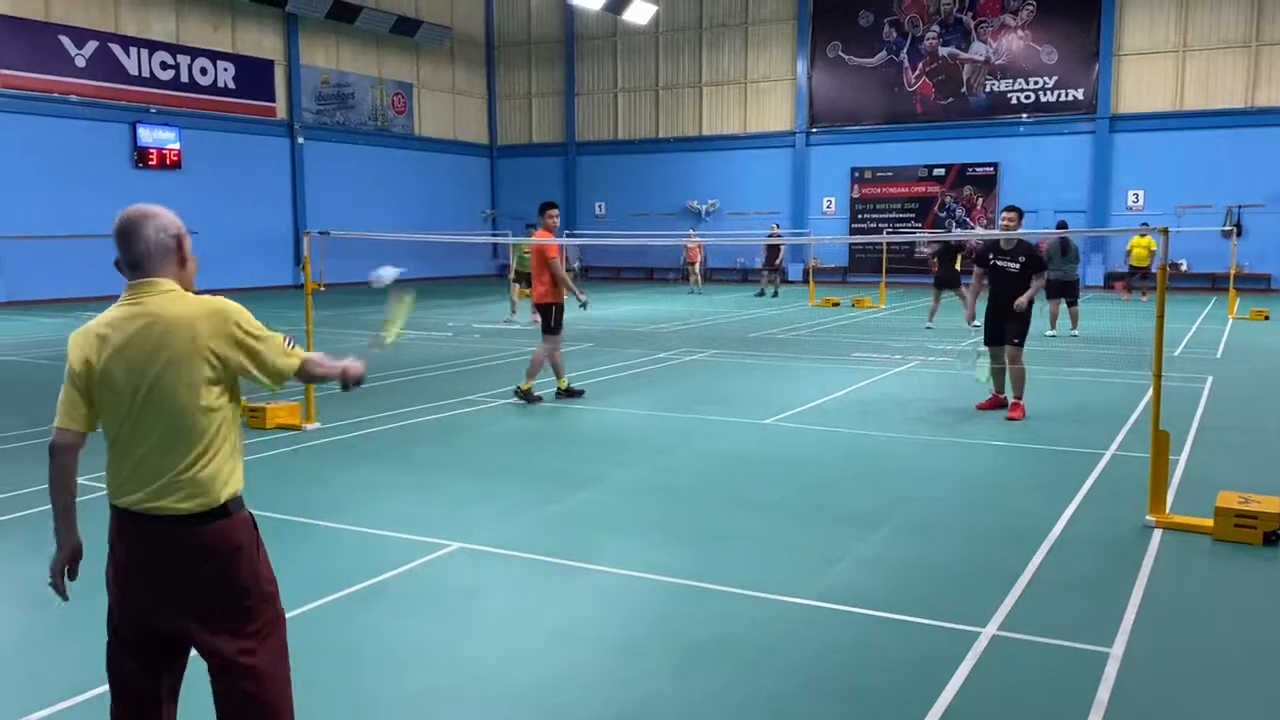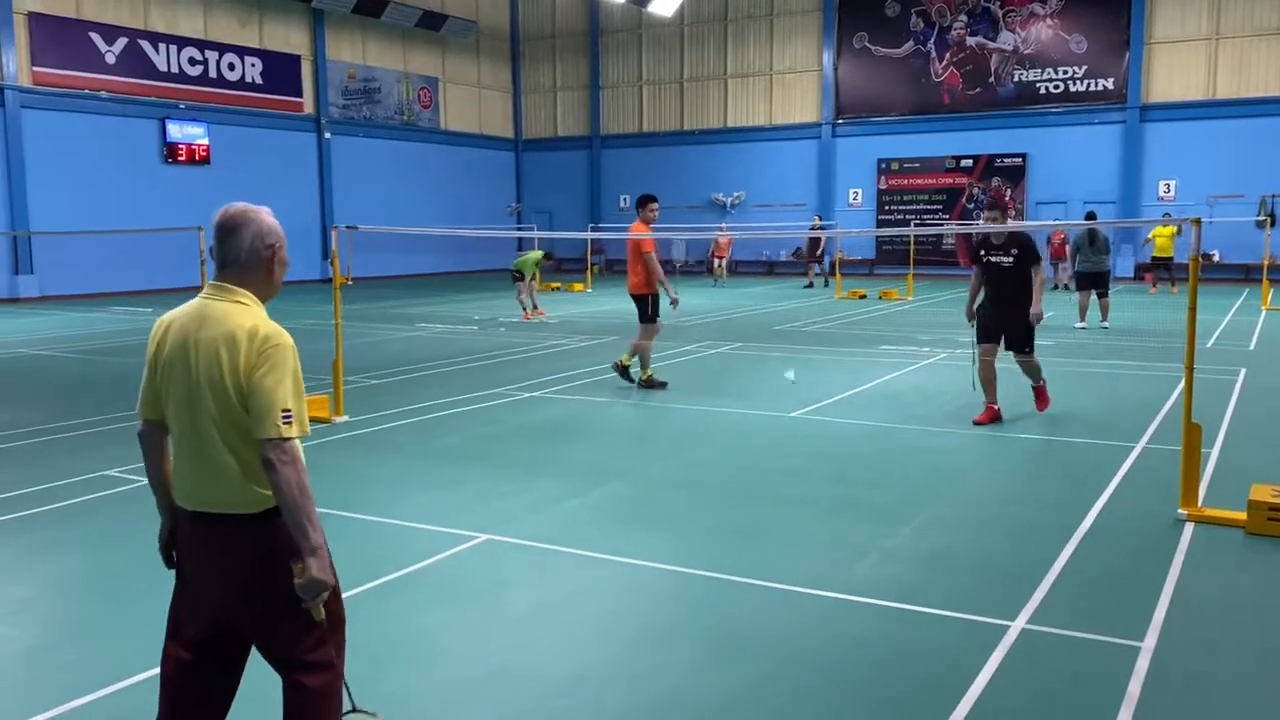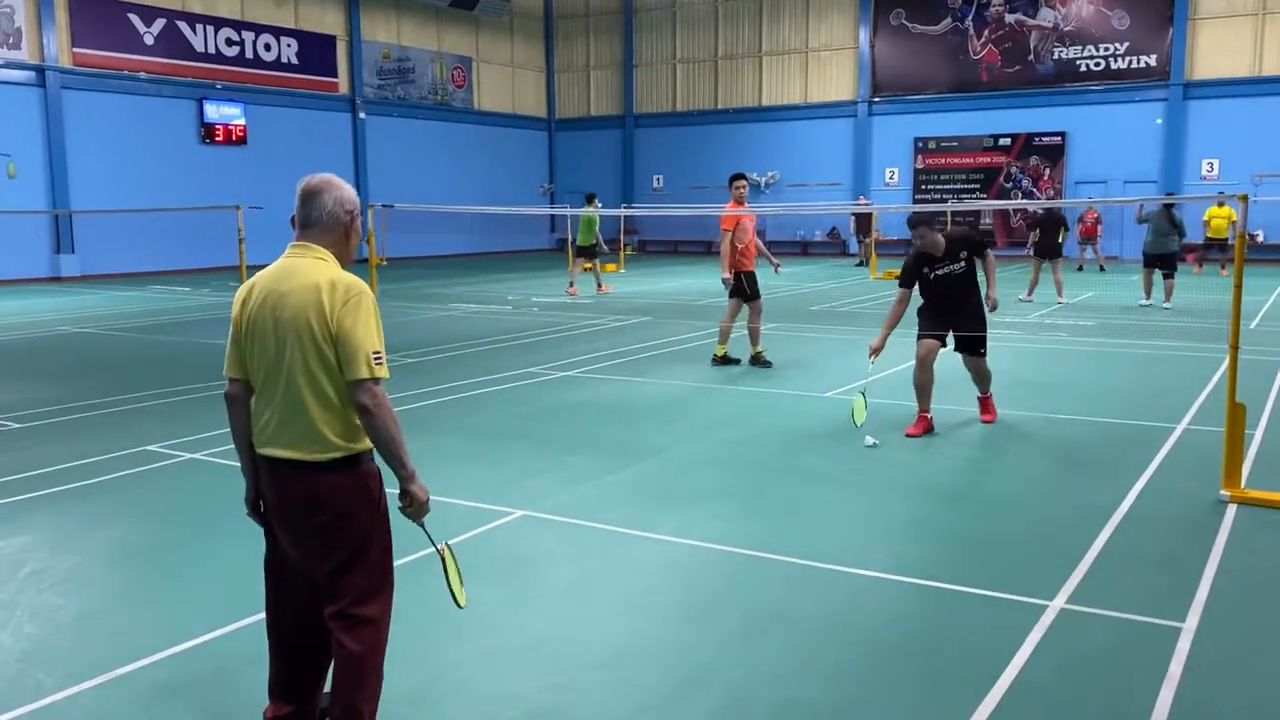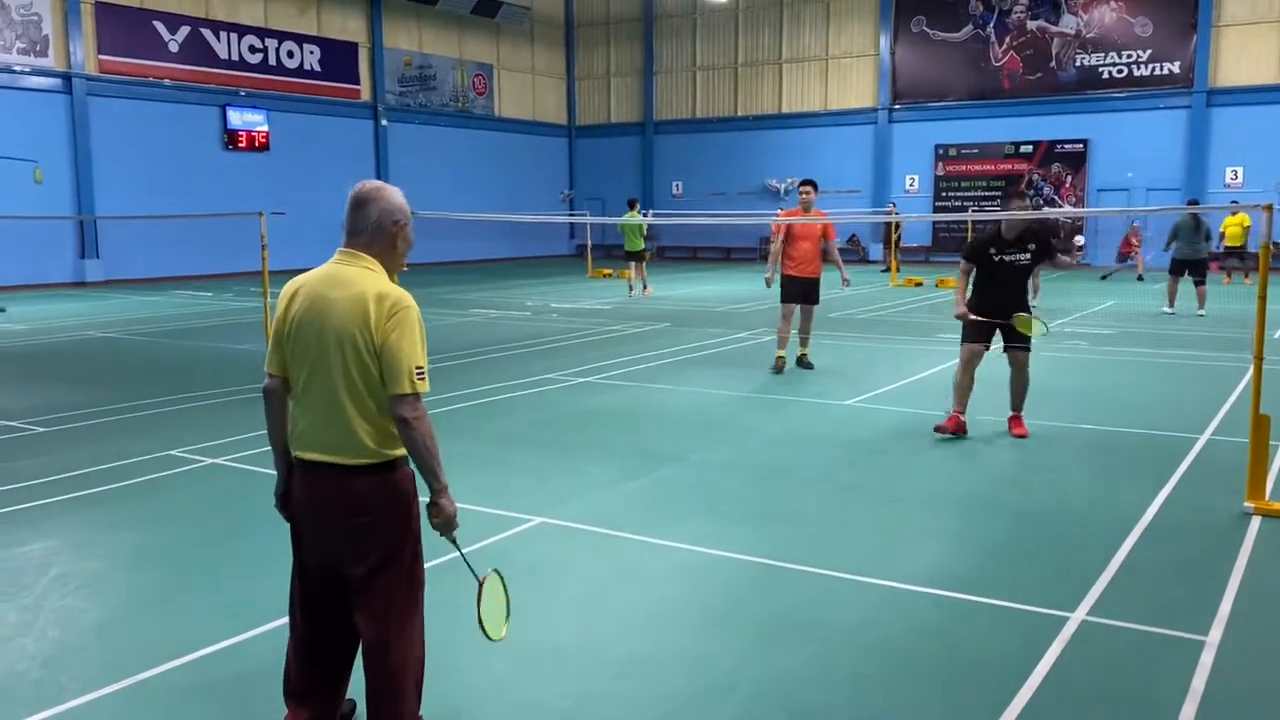
dt=1s
person 1, frame 1
left shoulder: (89, 339)
right shoulder: (214, 317)
left elbow: (63, 444)
right elbow: (298, 366)
left wrist: (66, 536)
right wrist: (343, 369)
left hip: (133, 532)
right hip: (213, 531)
left knee: (138, 676)
right knee: (256, 667)
person 1, frame 2
left shoulder: (168, 327)
right shoulder: (265, 337)
left elbow: (150, 432)
right elbow: (277, 455)
left wrist: (169, 514)
right wrist: (314, 551)
left hip: (197, 527)
right hip: (264, 530)
left knee: (195, 658)
right knee: (313, 651)
person 1, frame 3
left shoulder: (253, 289)
right shoulder: (345, 290)
left elbow: (236, 394)
right elbow: (367, 398)
left wrist: (252, 475)
right wrist: (408, 477)
left hip: (277, 475)
right hip: (339, 476)
left knee: (293, 604)
right knee: (358, 612)
person 1, frame 4
left shoulder: (296, 291)
right shoulder: (391, 302)
left elbow: (274, 391)
right elbow: (407, 412)
left wrist: (284, 471)
right wrist: (439, 491)
left hip: (310, 480)
right hip: (374, 485)
left knee: (316, 609)
right knee: (390, 618)
person 2, frame 1
left shoulder: (1029, 251)
right shoulder: (987, 249)
left elbow: (1040, 279)
right elbow: (977, 278)
left wrist: (1027, 296)
right wrist: (971, 306)
left hip: (1018, 311)
right hip: (994, 309)
left knee: (1013, 355)
right knee: (995, 354)
left ankle: (1018, 403)
right ankle: (999, 396)
person 2, frame 2
left shoulder: (1022, 241)
right shoulder: (980, 245)
left elbow: (1038, 273)
left wrist: (1037, 304)
right wrist: (970, 305)
left hip: (1019, 310)
right hip: (990, 307)
left knee: (1024, 359)
right knee: (985, 355)
left ankle: (1039, 385)
right ankle: (992, 407)
person 2, frame 3
left shoulder: (965, 240)
right shoulder: (915, 261)
left elbow: (987, 256)
right elbow: (902, 301)
left wrist: (992, 289)
right wrist: (883, 337)
left hip: (970, 308)
right hip: (934, 310)
left knee: (976, 365)
right knee: (923, 356)
left ankle: (985, 398)
right ankle: (924, 417)
person 2, frame 4
left shoulder: (1036, 234)
right shoulder: (984, 240)
left elbow: (1055, 259)
right elbow: (964, 271)
left wrist: (1070, 262)
right wrist: (960, 303)
left hip: (1016, 308)
right hip: (981, 308)
left knee: (1020, 362)
right knee: (968, 357)
left ankle: (1016, 416)
right ankle: (957, 418)
person 3, frame 1
left shoulder: (542, 238)
right shoulder: (547, 240)
right elbow: (559, 273)
right wrist: (578, 294)
left hip: (546, 298)
right hip: (550, 299)
left knee: (554, 344)
right knee: (548, 346)
left ankle: (563, 386)
right ankle: (525, 387)
person 3, frame 2
left shoulder: (637, 229)
right shoulder: (643, 233)
right elbow: (653, 265)
right wrist: (669, 290)
left hip: (640, 288)
right hip: (645, 289)
left knee: (650, 330)
right knee: (648, 332)
left ankle: (624, 362)
right ankle: (646, 377)
person 3, frame 3
left shoulder: (748, 211)
right shoulder: (731, 211)
right elbow: (725, 243)
left wrist: (770, 258)
right wrist: (725, 270)
left hip: (745, 267)
right hip: (740, 269)
left knee: (733, 311)
right knee: (756, 309)
left ankle: (720, 354)
right ankle: (756, 354)
person 3, frame 4
left shoulder: (823, 219)
right shoulder: (787, 216)
left elbow: (831, 247)
right elbow: (777, 244)
left wrist: (842, 271)
right wrist: (770, 270)
left hip: (813, 275)
right hip: (790, 273)
left knee: (808, 315)
right knee: (786, 314)
left ankle: (802, 354)
right ankle: (780, 357)
